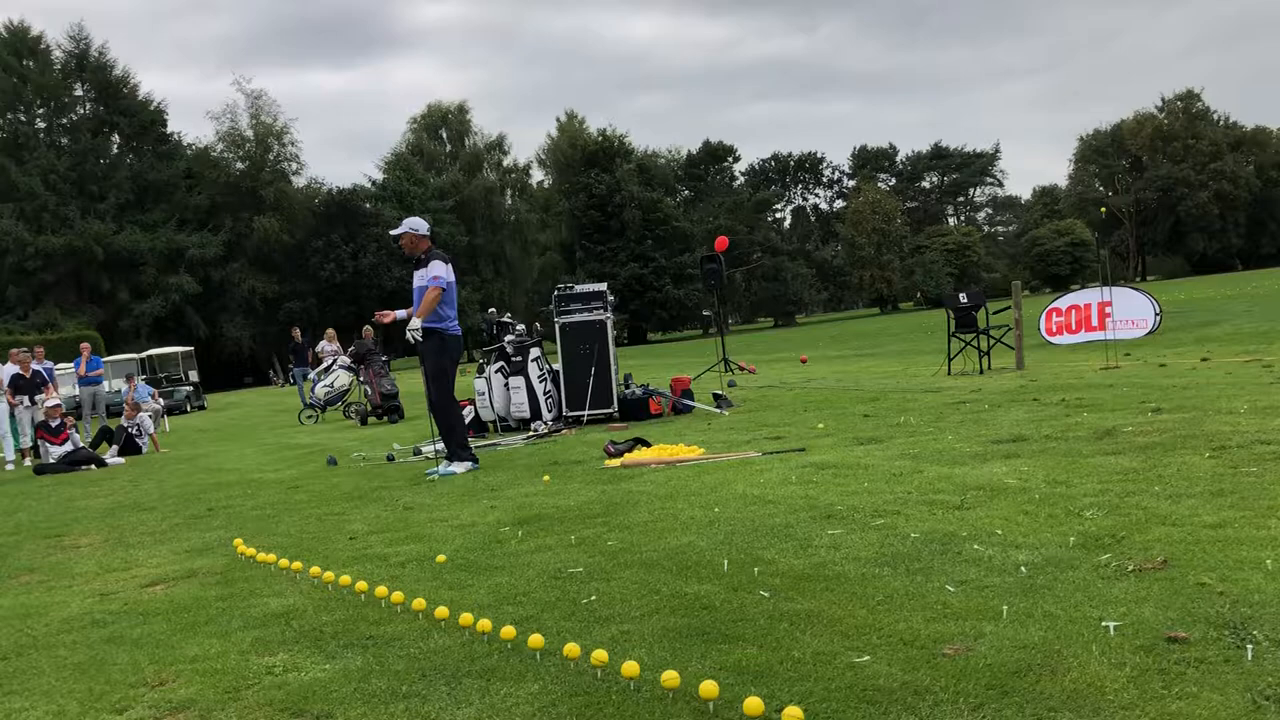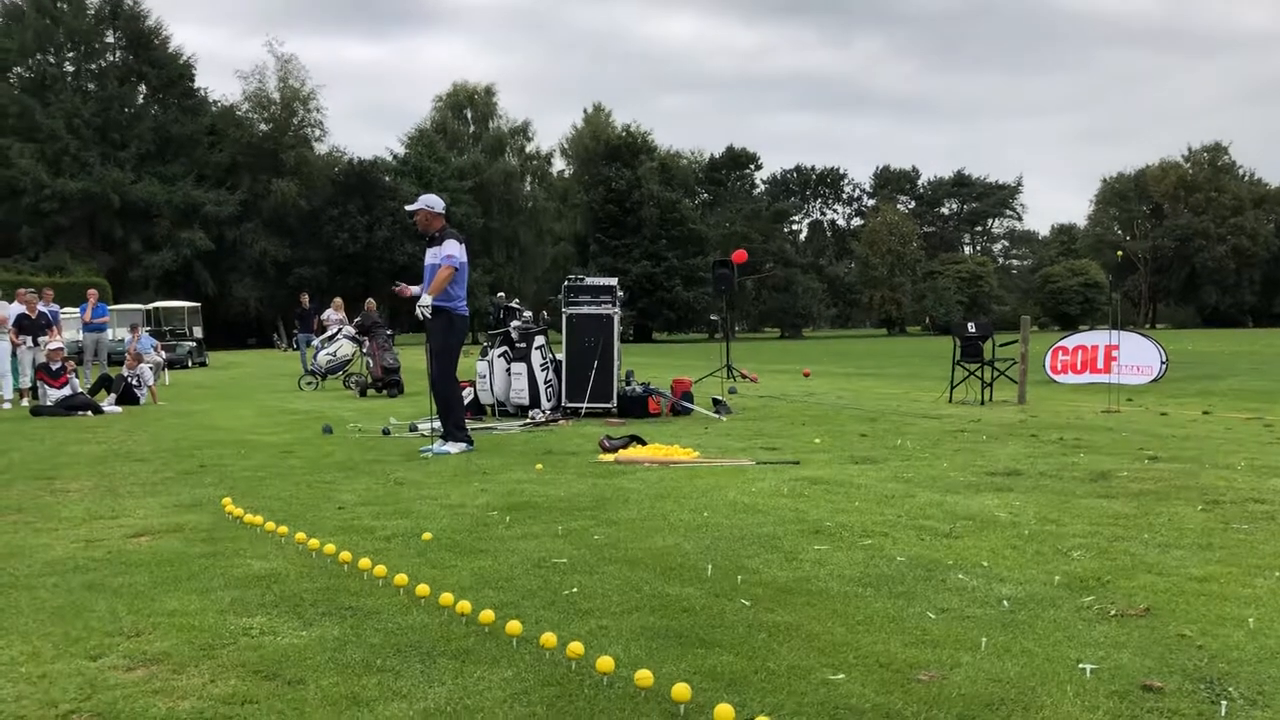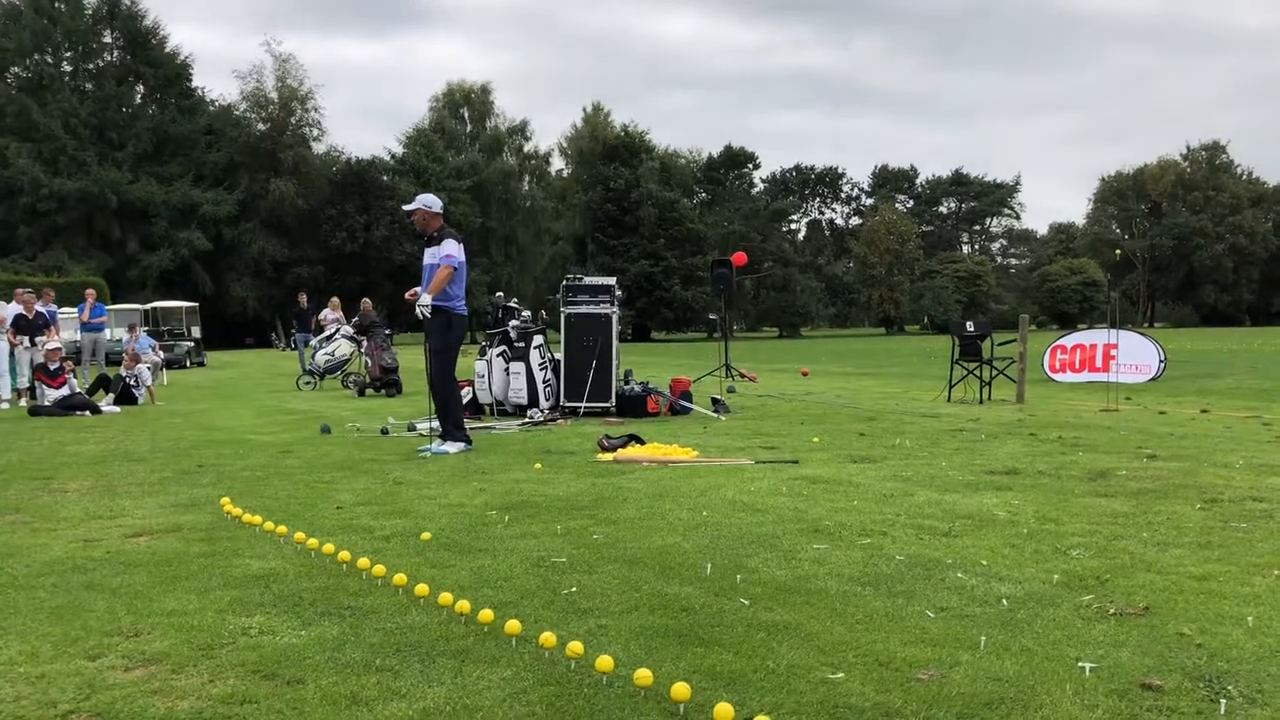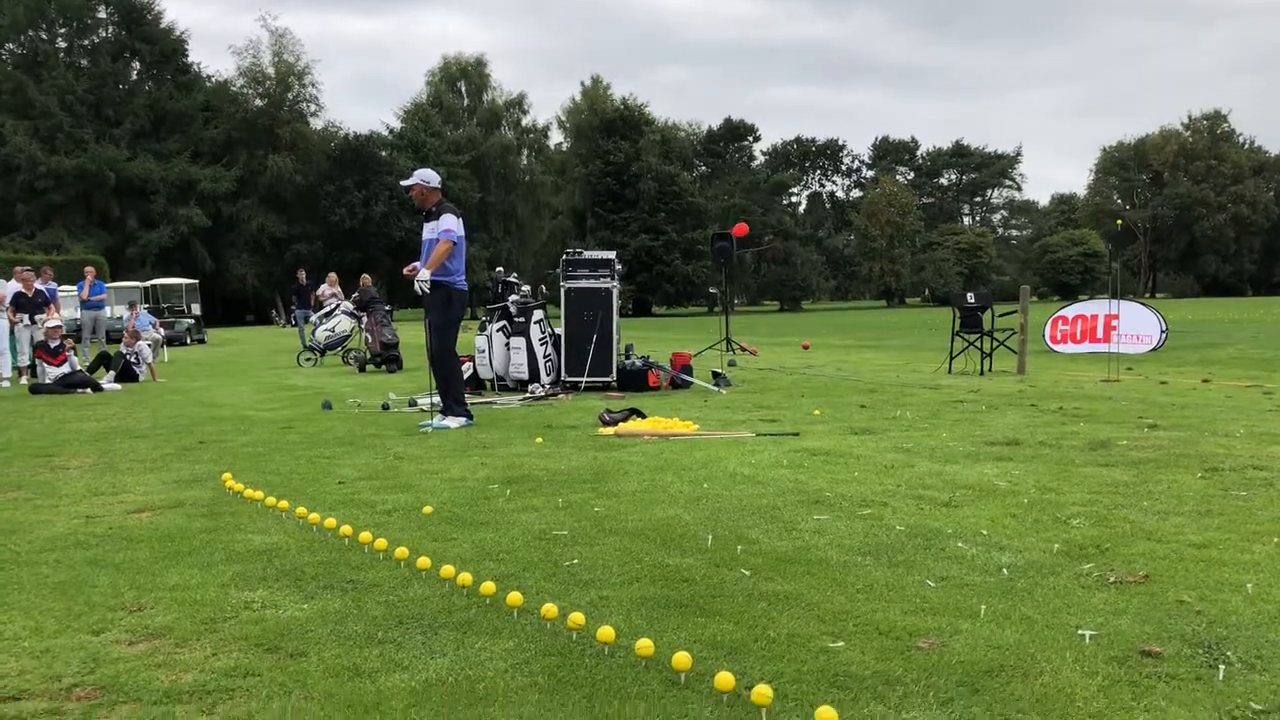
dt=0.5s
person 1, frame 1
left shoulder: (437, 260)
right shoulder: (419, 264)
left elbow: (436, 291)
left wrist: (416, 320)
right wrist: (398, 314)
left hip: (442, 337)
right hip: (428, 338)
left knee: (443, 398)
right knee: (436, 402)
left ankle: (465, 457)
right ankle: (453, 455)
person 1, frame 2
left shoulder: (451, 239)
right shoulder: (432, 242)
left elbow: (448, 270)
left wrist: (427, 297)
right wrist: (415, 290)
left hip: (450, 317)
right hip: (437, 316)
left knee: (445, 379)
right knee: (438, 380)
left ankle: (460, 438)
right ankle: (449, 436)
person 1, frame 3
left shoulder: (449, 239)
right shoulder: (431, 242)
left elbow: (447, 269)
left wrist: (427, 296)
right wrist: (419, 290)
left hip: (448, 317)
right hip: (435, 316)
left knee: (443, 378)
right knee: (436, 379)
left ankle: (459, 438)
right ankle: (447, 435)
person 1, frame 4
left shoulder: (447, 213)
right shoulder: (430, 217)
left elbow: (446, 244)
left wrist: (426, 271)
right wrist: (419, 265)
left hip: (448, 291)
right hip: (435, 291)
left knee: (444, 352)
right knee: (437, 354)
left ankle: (460, 412)
right ankle: (448, 410)
